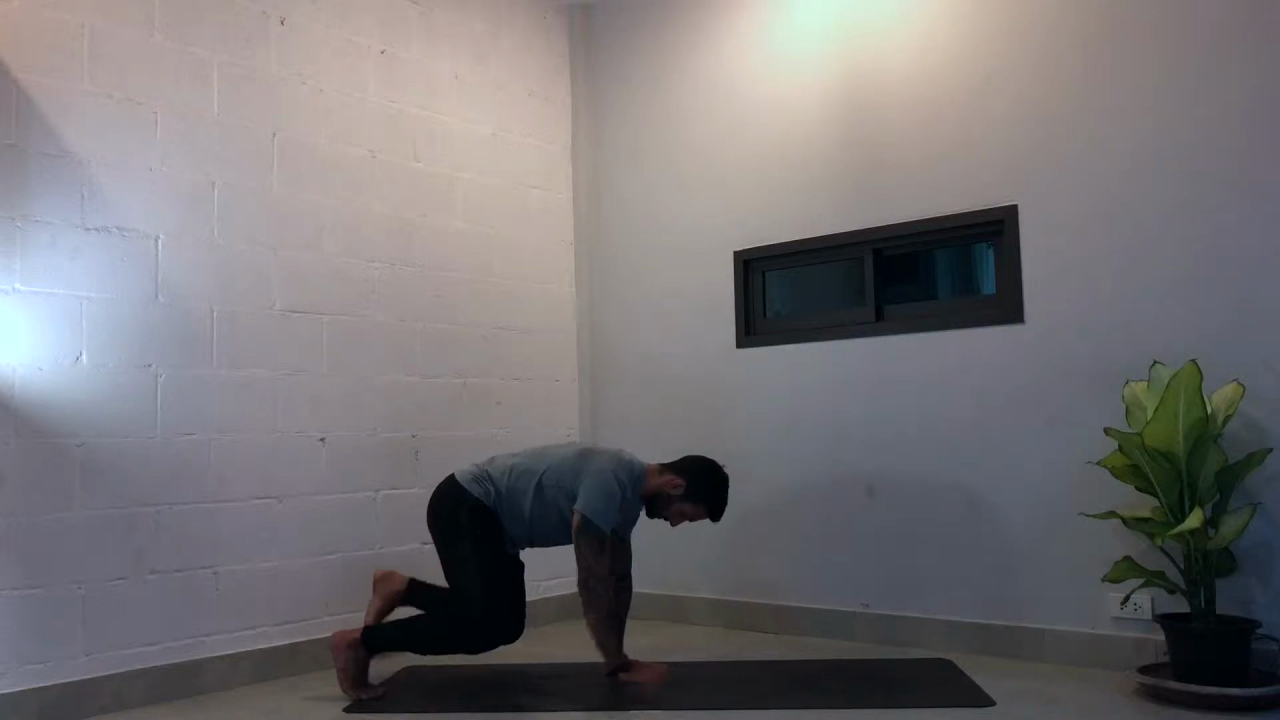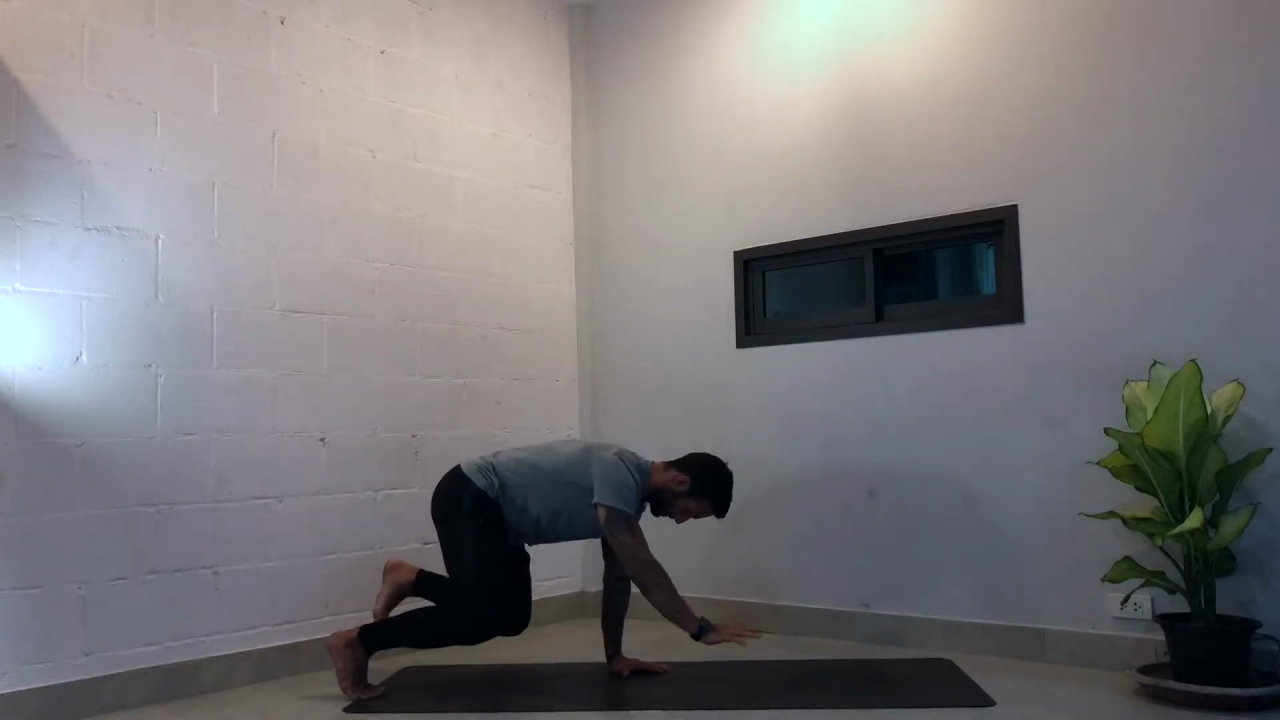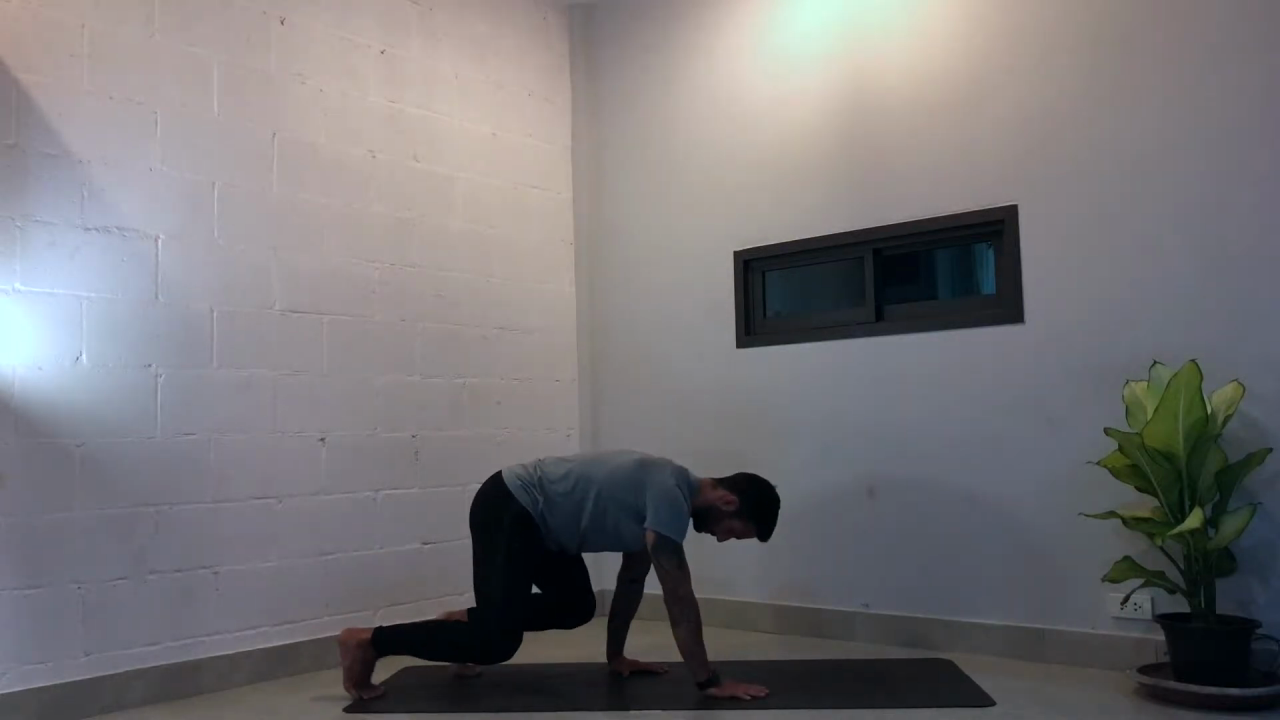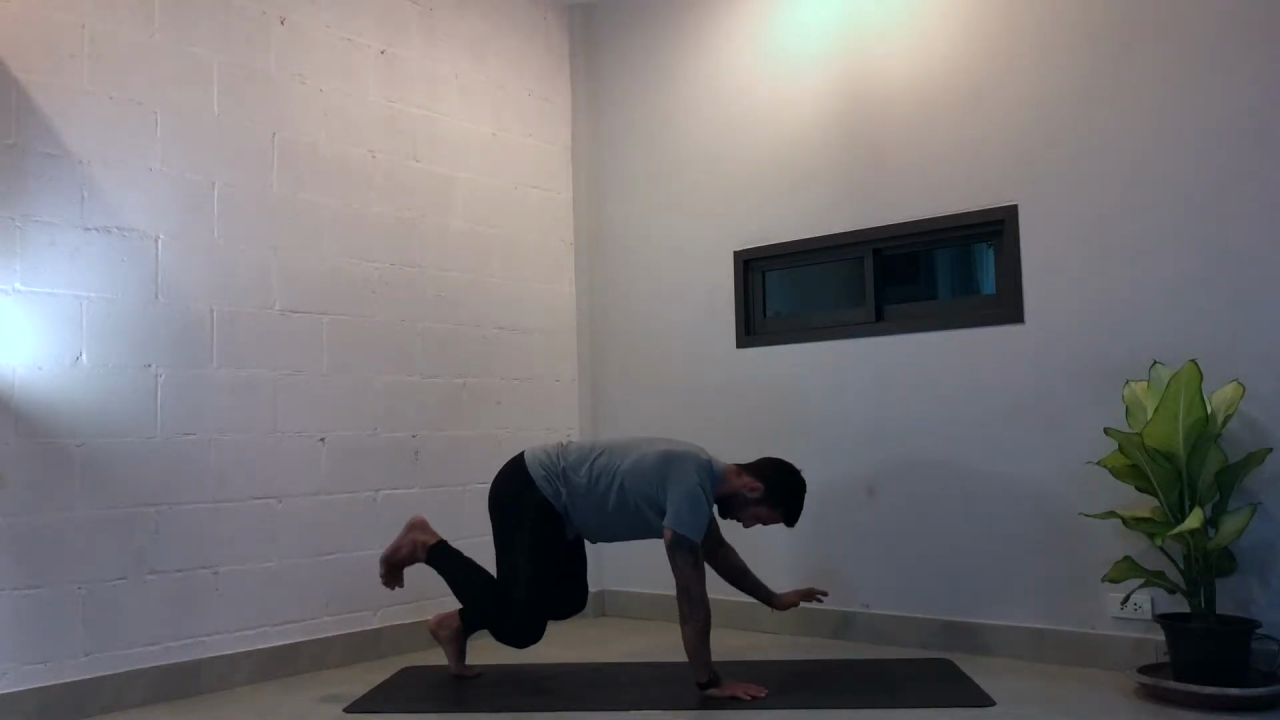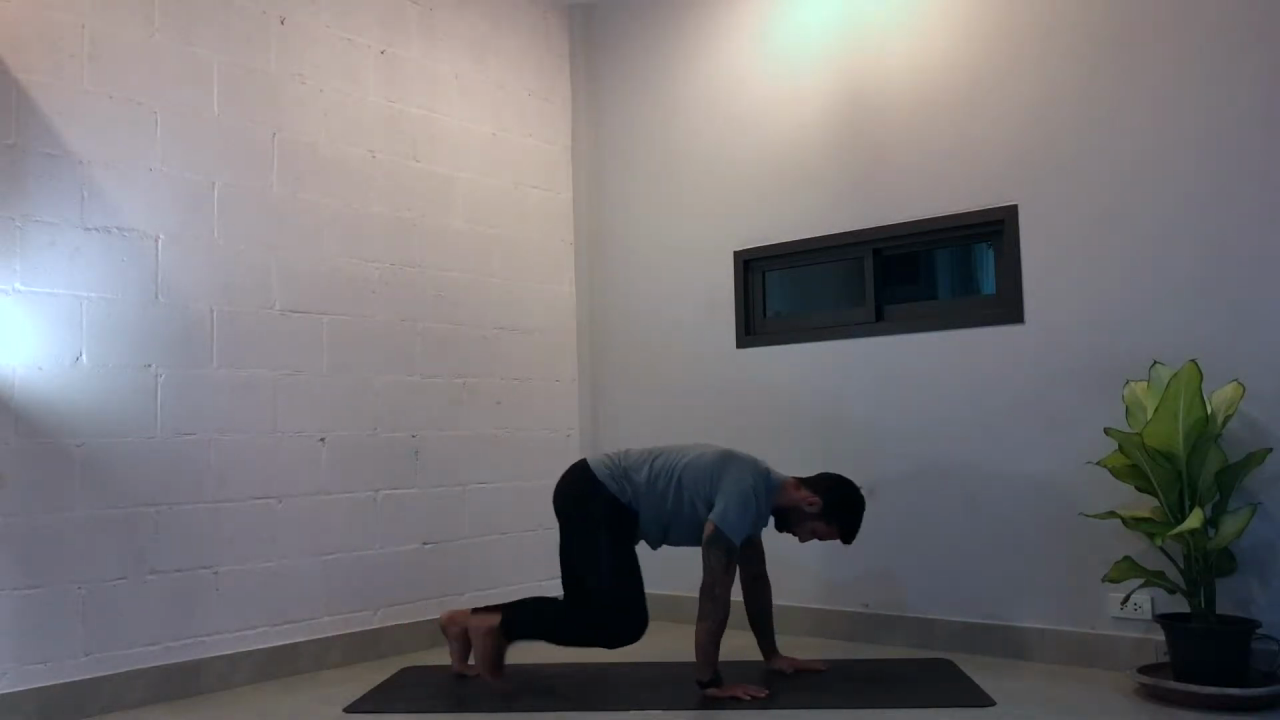
dt=1s
person 1, frame 1
left shoulder: (628, 494)
right shoulder: (610, 480)
left elbow: (617, 578)
right elbow: (593, 581)
left wrist: (618, 656)
right wrist: (618, 664)
left hip: (490, 517)
right hip: (464, 505)
left knee: (506, 626)
right knee: (485, 627)
left ankle: (400, 589)
right ankle: (358, 643)
person 1, frame 2
left shoulder: (630, 488)
right shoulder: (619, 474)
left elbow: (617, 576)
right elbow: (642, 570)
left wrist: (615, 655)
right wrist: (702, 629)
left hip: (497, 512)
right hip: (468, 497)
left knee: (511, 617)
right knee: (484, 618)
left ankle: (410, 579)
right ankle: (355, 643)
person 1, frame 3
left shoulder: (666, 494)
right shoulder: (670, 496)
left elbow: (632, 577)
right elbow: (679, 598)
left wrist: (615, 654)
right wrist: (710, 681)
left hip: (534, 517)
right hip: (509, 509)
left knee: (576, 606)
right knee: (496, 642)
left ankle: (464, 621)
right ankle: (368, 642)
person 1, frame 4
left shoulder: (700, 476)
right shoulder: (691, 487)
left elbow: (718, 552)
right elbow: (691, 593)
left wrist: (774, 599)
right wrist: (708, 680)
left hip: (549, 497)
right hip: (528, 491)
left knee: (568, 600)
right knee: (520, 626)
left ankle: (455, 624)
right ankle: (427, 544)
person 1, frame 5
left shoulder: (758, 494)
right shoulder: (746, 490)
left elbow: (754, 578)
right elbow: (715, 590)
left wrist: (771, 654)
right wrist: (709, 679)
left hip: (605, 499)
right hip: (593, 493)
left knee: (585, 612)
right knee: (623, 622)
left ankle: (467, 621)
right ankle: (498, 626)
